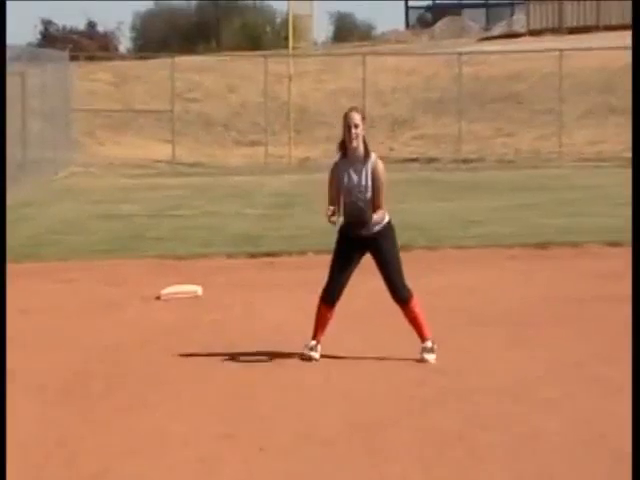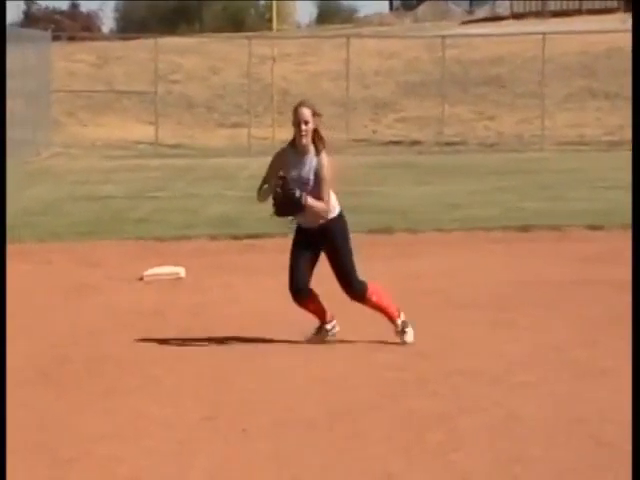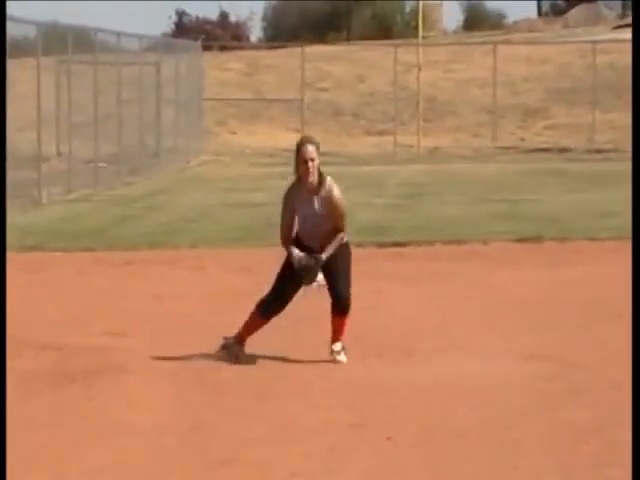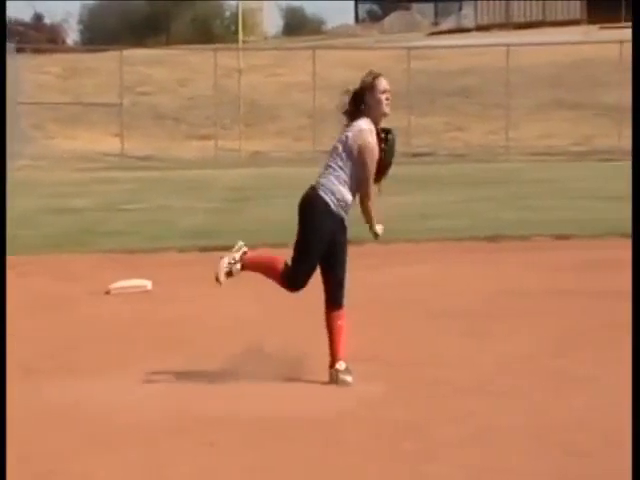
dt=1s
person 1, frame 1
left shoulder: (375, 166)
right shoulder: (337, 169)
left elbow: (382, 211)
right elbow: (334, 207)
left wrist: (368, 221)
right wrist: (332, 214)
left hip: (379, 231)
right hip: (350, 233)
left knee: (398, 289)
right knee: (333, 287)
left ankle: (427, 341)
right ankle: (315, 341)
person 1, frame 2
left shoulder: (321, 161)
right shoulder: (283, 157)
left elbow: (324, 209)
right elbow: (260, 195)
left wrist: (302, 199)
right wrist: (271, 189)
left hip: (330, 225)
right hip: (306, 228)
left knee: (352, 287)
right knee: (298, 289)
left ankle: (397, 318)
right ankle: (327, 321)
person 1, frame 3
left shoulder: (331, 191)
right shoulder: (292, 193)
left elbow: (341, 231)
right elbow: (286, 237)
left wrist: (321, 256)
right wrist: (292, 253)
left hip: (334, 249)
right hip: (304, 248)
left knee: (342, 296)
right knee: (275, 300)
left ankle: (337, 344)
right ankle: (238, 340)
person 1, frame 4
left shoulder: (358, 128)
right shoulder: (367, 135)
right elbow: (366, 191)
left wrist: (378, 170)
right wrist: (375, 225)
left hip: (333, 213)
right hip: (320, 208)
left knee: (336, 294)
right knee: (295, 278)
left ankle: (337, 365)
right ankle: (242, 258)
